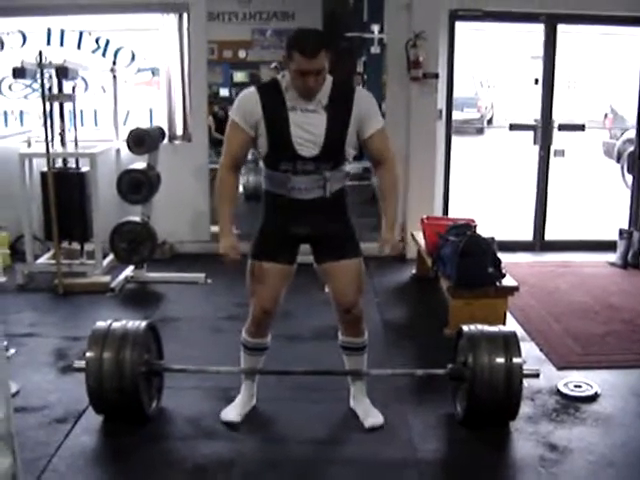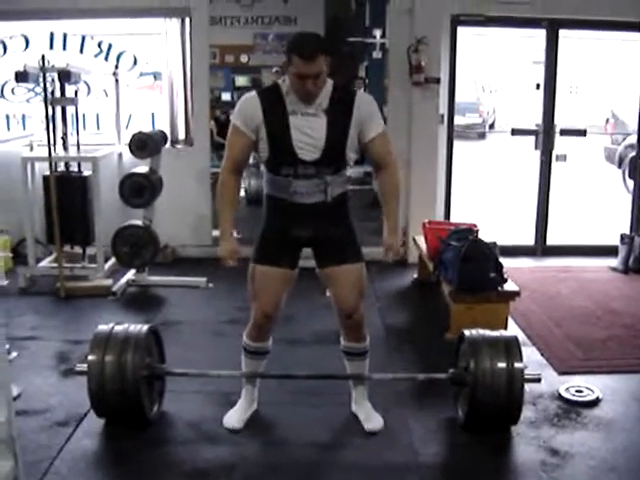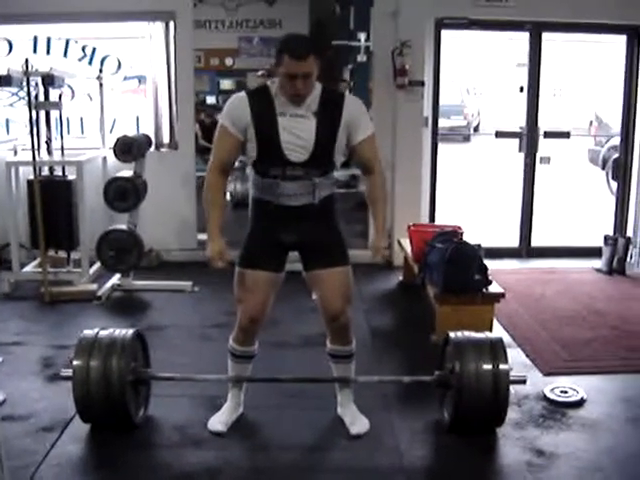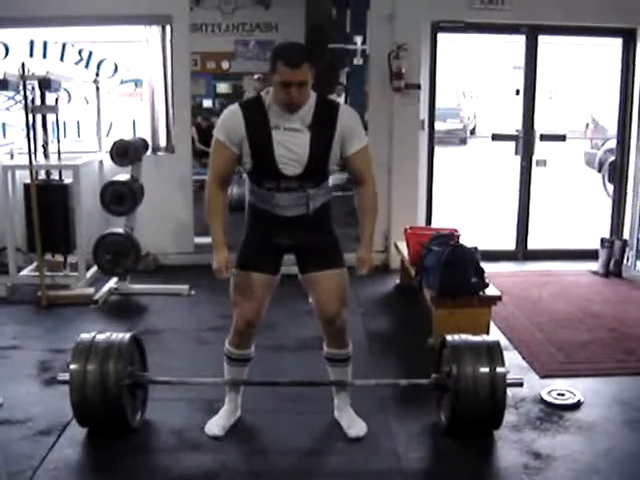
dt=0.4s
person 1, frame 1
left shoulder: (356, 100)
right shoulder: (255, 100)
left elbow: (384, 162)
right elbow: (229, 167)
left wrist: (389, 225)
right wrist: (226, 230)
left hip: (331, 215)
right hip: (279, 216)
left knee: (351, 308)
right knee: (261, 311)
left ankle: (359, 394)
right ankle: (247, 392)
person 1, frame 2
left shoulder: (358, 104)
right shoulder: (256, 105)
left elbow: (385, 166)
right elbow: (231, 171)
left wrist: (392, 228)
right wrist: (226, 233)
left hip: (334, 219)
right hip: (280, 220)
left knee: (352, 313)
right knee: (262, 315)
left ankle: (360, 398)
right ankle: (248, 396)
person 1, frame 3
left shoulder: (346, 108)
right shoulder: (244, 106)
left elbow: (373, 170)
right elbow: (218, 171)
left wrist: (380, 230)
right wrist: (214, 234)
left hip: (320, 222)
right hip: (267, 222)
left knee: (338, 315)
right knee: (248, 318)
left ankle: (346, 401)
right ankle: (234, 400)
person 1, frame 4
left shoulder: (340, 117)
right shoulder: (239, 117)
left elbow: (364, 181)
right elbow: (217, 183)
left wrist: (366, 244)
right wrist: (219, 246)
left hip: (315, 227)
right hip: (263, 227)
left knee: (334, 318)
right knee: (243, 321)
left ankle: (343, 404)
right ankle: (231, 403)
